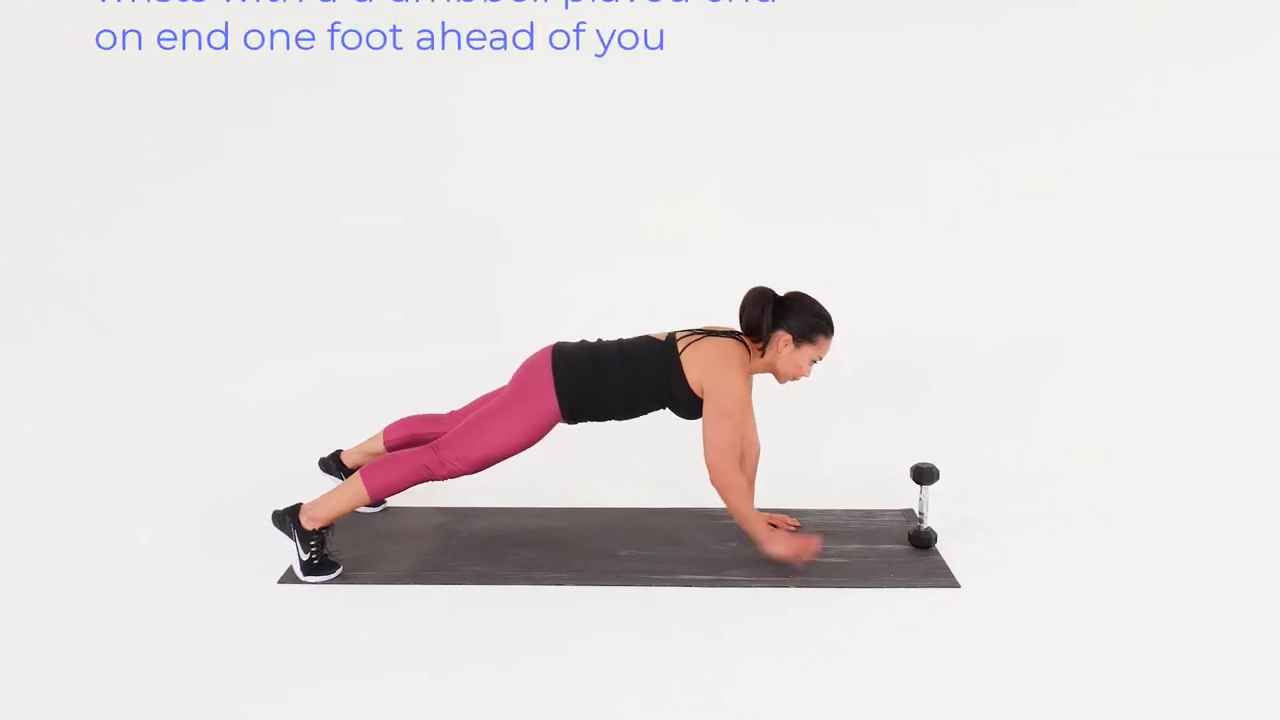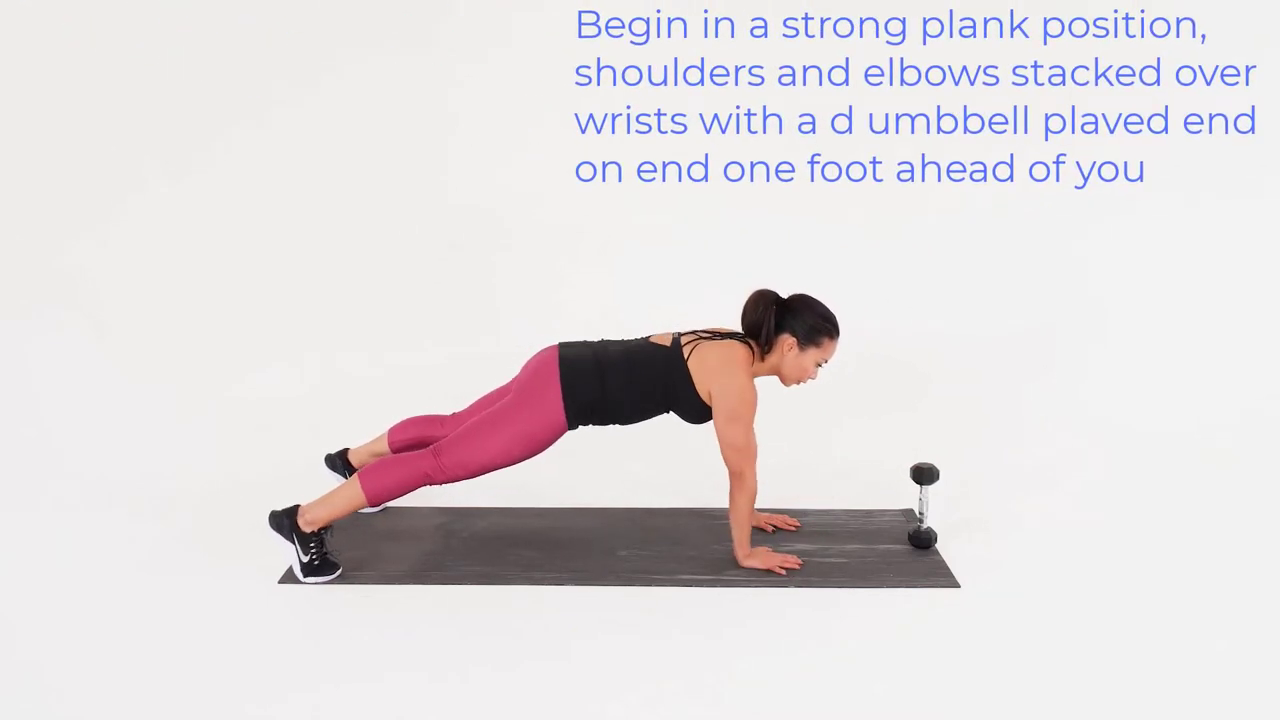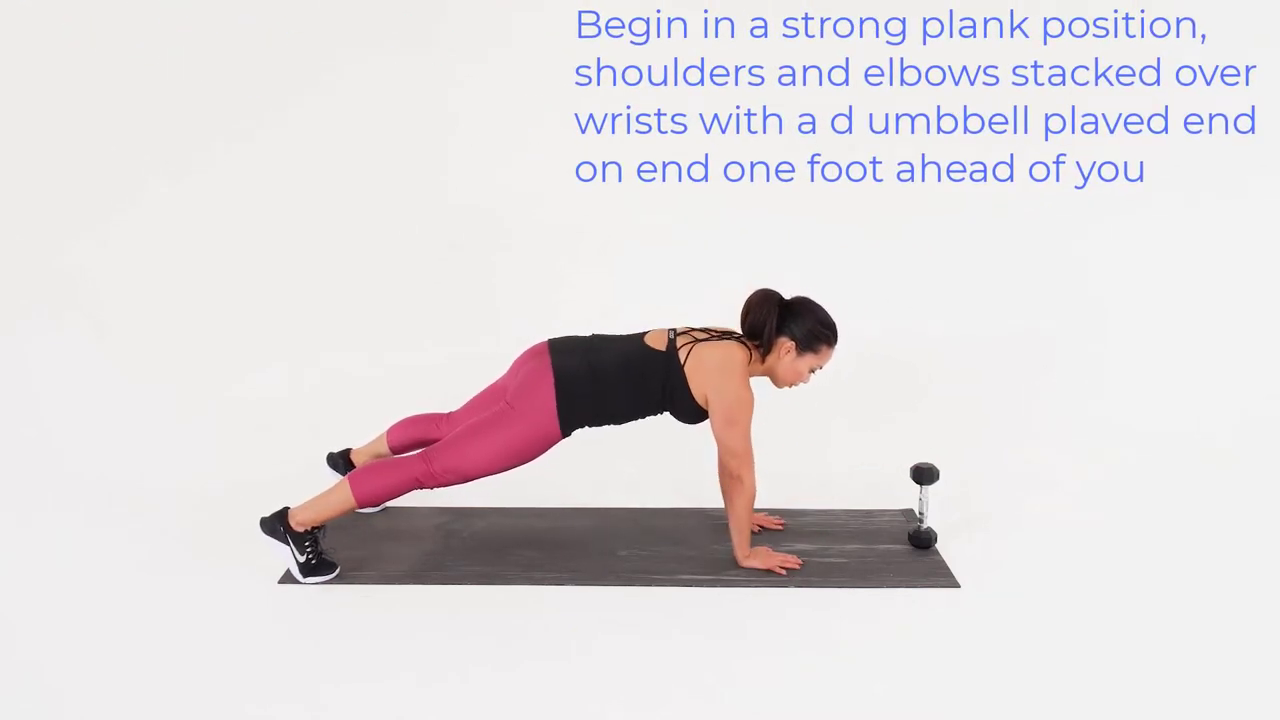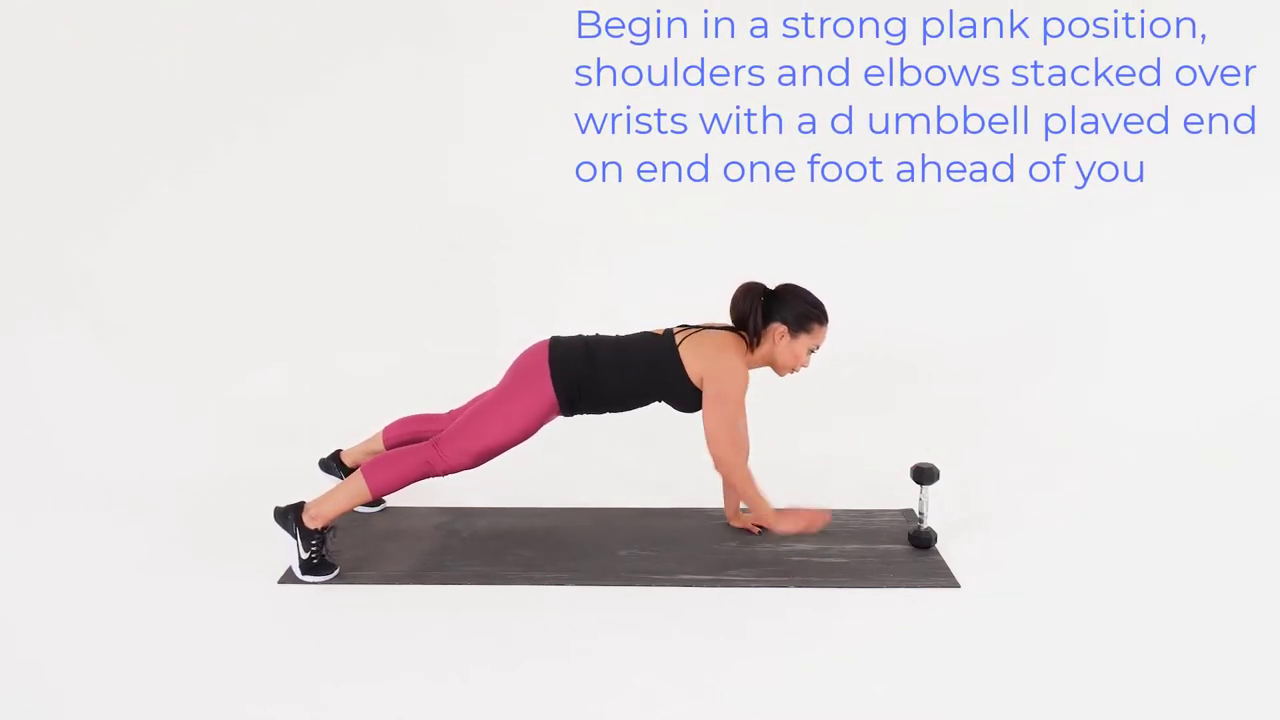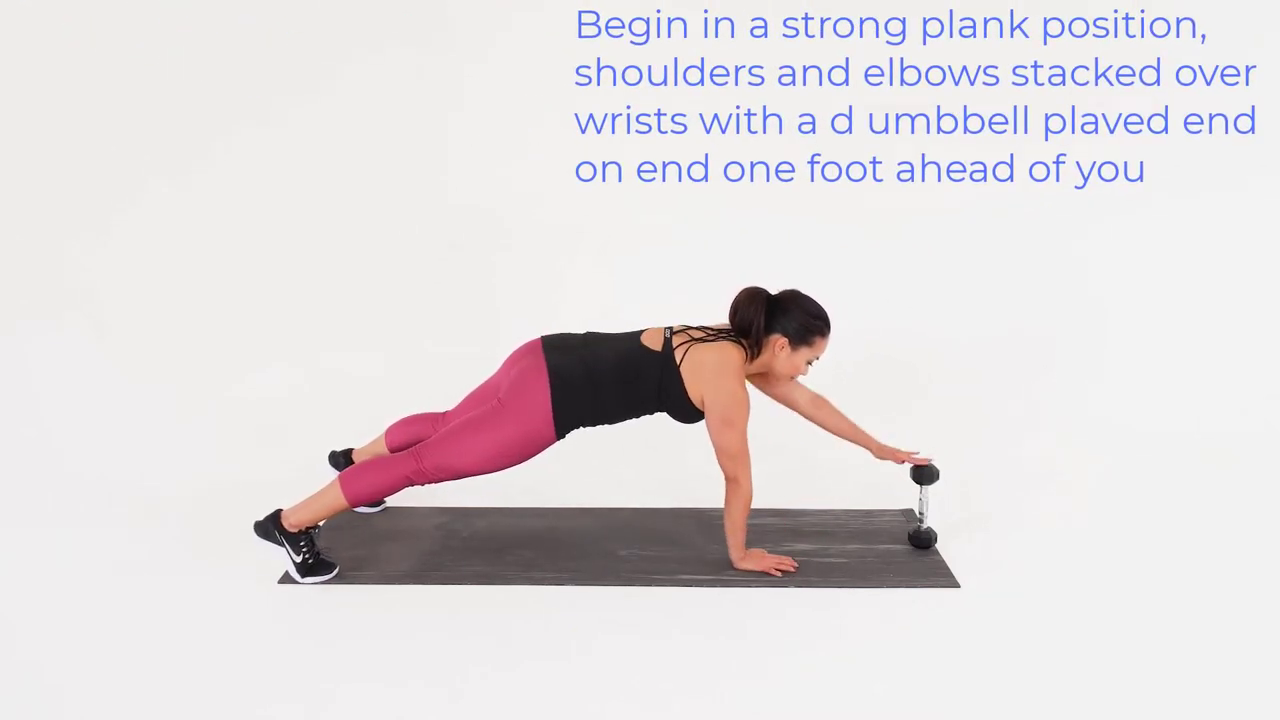
dt=1s
person 1, frame 1
left shoulder: (733, 347)
right shoulder: (731, 372)
left elbow: (748, 443)
right elbow: (722, 471)
left wrist: (749, 511)
right wrist: (766, 538)
left hip: (558, 375)
right hip: (556, 389)
left knee: (447, 431)
right knee: (443, 457)
left ankle: (347, 461)
right ankle: (307, 521)
person 1, frame 2
left shoulder: (735, 349)
right shoulder: (736, 378)
left elbow: (743, 443)
right elbow: (742, 472)
left wrist: (751, 511)
right wrist: (745, 550)
left hip: (558, 368)
right hip: (561, 397)
left knee: (454, 428)
right knee: (444, 461)
left ankle: (354, 459)
right ankle: (303, 520)
person 1, frame 3
left shoulder: (730, 345)
right shoulder: (733, 379)
left elbow: (729, 456)
right elbow: (740, 473)
left wrist: (742, 513)
right wrist: (745, 551)
left hip: (549, 364)
right hip: (552, 399)
left knee: (449, 426)
right knee: (436, 465)
left ankle: (355, 459)
right ankle: (296, 521)
person 1, frame 4
left shoulder: (730, 345)
right shoulder: (729, 362)
left elbow: (735, 441)
right elbow: (727, 459)
left wrist: (740, 509)
right wrist: (770, 517)
left hip: (557, 369)
right hip: (551, 376)
left knee: (449, 426)
right knee: (445, 453)
left ankle: (346, 460)
right ankle: (309, 517)
person 1, frame 5
left shoulder: (734, 345)
right shoulder: (727, 379)
left elbow: (803, 400)
right elbow: (737, 479)
left wrist: (878, 447)
right wrist: (739, 553)
left hip: (543, 361)
right hip: (549, 400)
left knee: (448, 426)
right knee: (432, 461)
left ankle: (355, 459)
right ankle: (289, 523)
